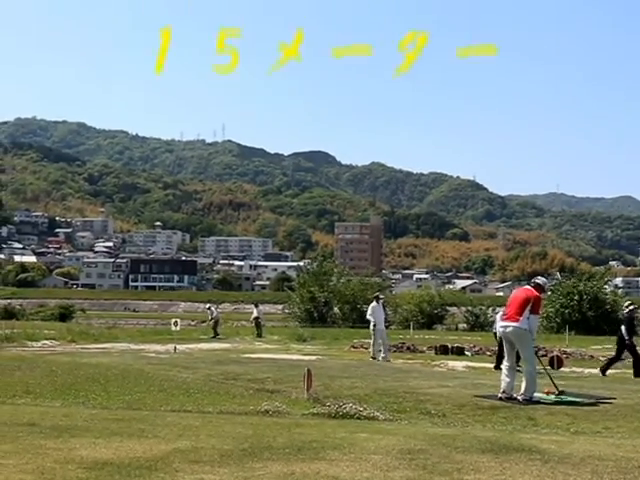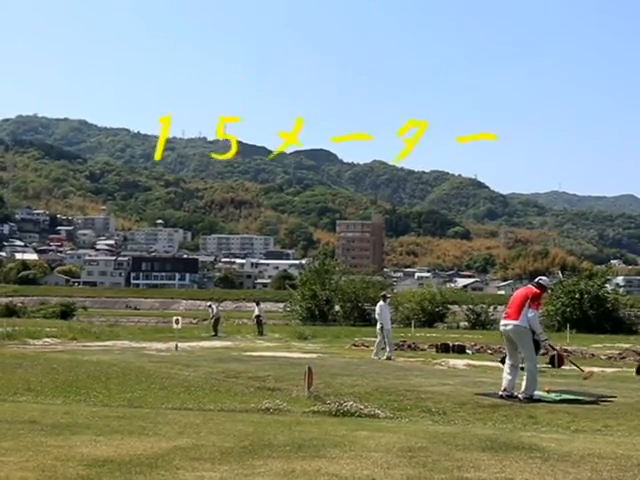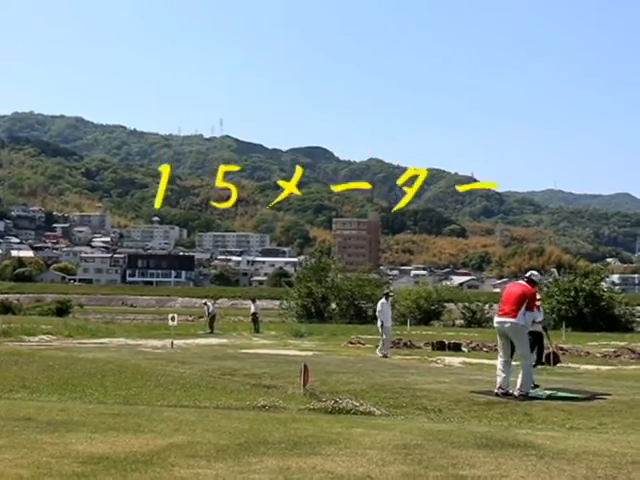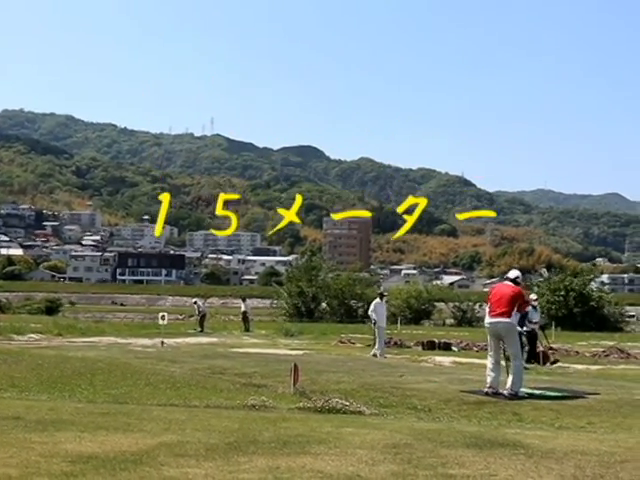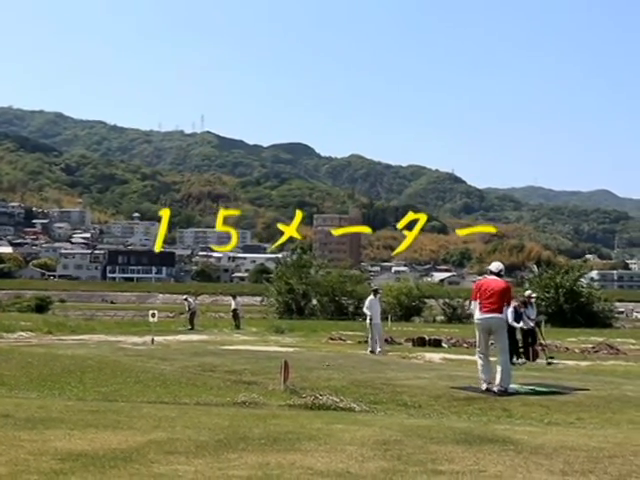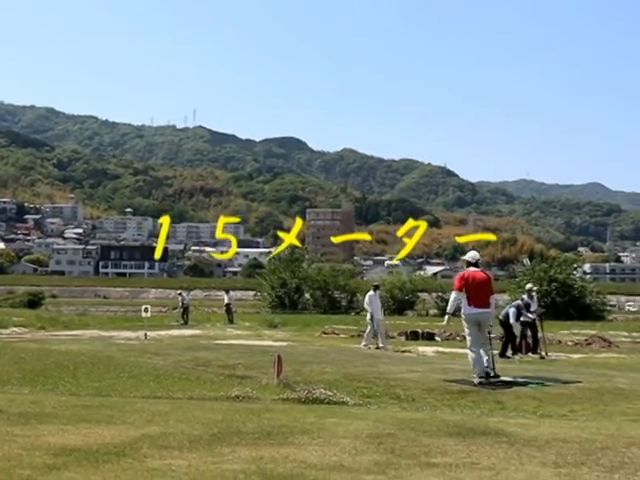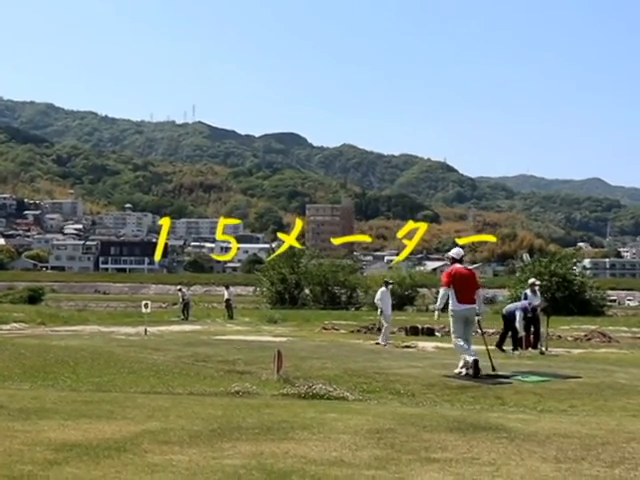
dt=0.4s
person 1, frame 1
left shoulder: (517, 291)
right shoulder: (535, 296)
right elbow: (533, 321)
right wrist: (532, 340)
left hip: (503, 326)
right hip: (518, 328)
left knee: (509, 361)
right knee: (529, 363)
left ankle: (505, 392)
right ankle: (526, 395)
person 1, frame 2
left shoulder: (521, 290)
right shoulder: (535, 293)
right elbow: (532, 316)
left wrist: (534, 334)
right wrist: (541, 335)
left hip: (505, 324)
right hip: (518, 326)
left knee: (511, 360)
right knee: (530, 361)
left ankle: (506, 390)
right ankle: (526, 393)
person 1, frame 3
left shoulder: (509, 286)
right shoulder: (530, 291)
right elbow: (530, 315)
right wrist: (525, 331)
left hip: (499, 322)
right hip: (515, 323)
left knee: (503, 357)
right knee: (526, 358)
left ankle: (501, 388)
right ankle: (522, 390)
person 1, frame 4
left shoulder: (494, 288)
right shoulder: (519, 292)
right elbow: (518, 313)
left hip: (491, 323)
right hip: (507, 324)
left knee: (493, 357)
right knee: (516, 359)
left ankle: (491, 387)
right ankle: (512, 390)
person 1, frame 5
left shoulder: (480, 283)
right shoulder: (506, 285)
left elbow: (474, 304)
right elbow: (507, 306)
left wrist: (476, 320)
left hip: (481, 320)
right hip: (498, 320)
left knee: (482, 353)
right knee: (503, 354)
left ankle: (486, 383)
right ankle: (501, 386)
person 1, frame 6
left shoulder: (463, 275)
right shoulder: (487, 276)
left elbow: (456, 295)
right elbow: (492, 298)
left wrist: (448, 312)
right wrist: (491, 318)
left hip: (470, 314)
right hip: (485, 313)
left knee: (474, 346)
right knee: (484, 343)
left ankle: (480, 376)
right ankle: (488, 369)
person 1, frame 7
left shoulder: (449, 271)
right shoulder: (471, 272)
left elbow: (444, 291)
right elbow: (478, 293)
left wrist: (438, 308)
right wrist: (478, 312)
left hip: (457, 309)
right hip: (471, 309)
left knee: (458, 339)
right knee: (466, 338)
left ankle: (472, 359)
right ankle: (464, 367)
